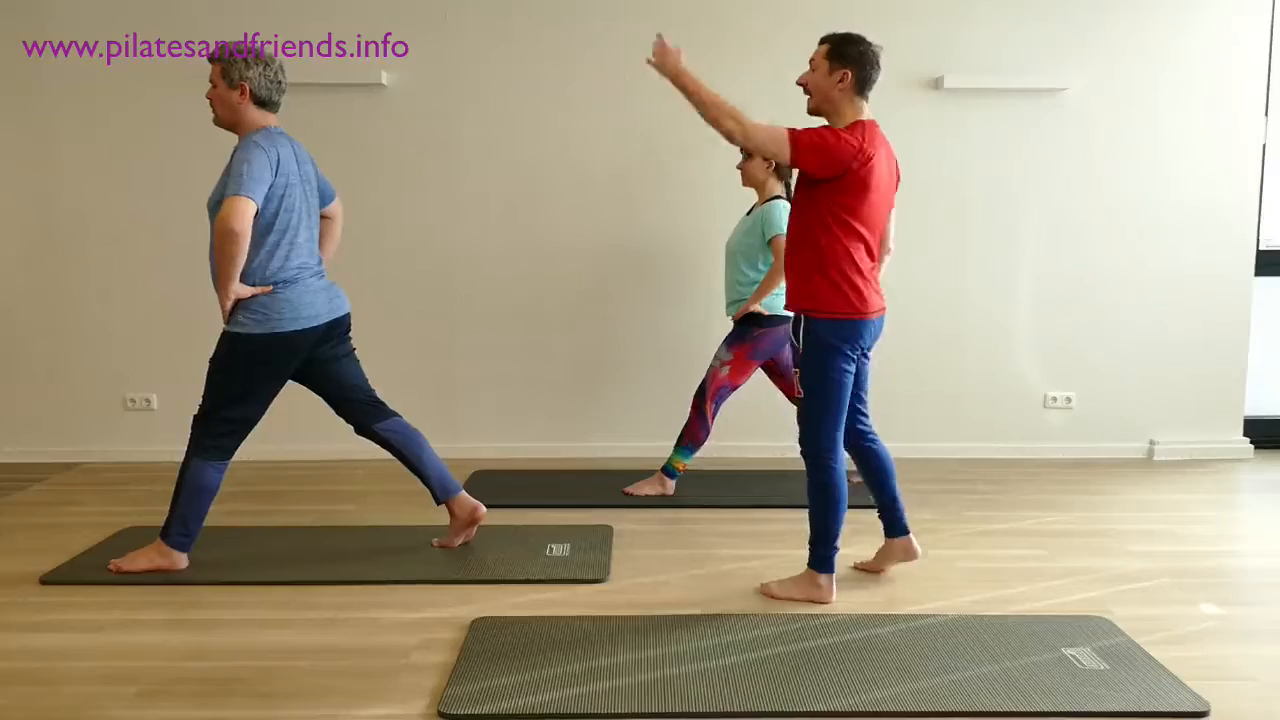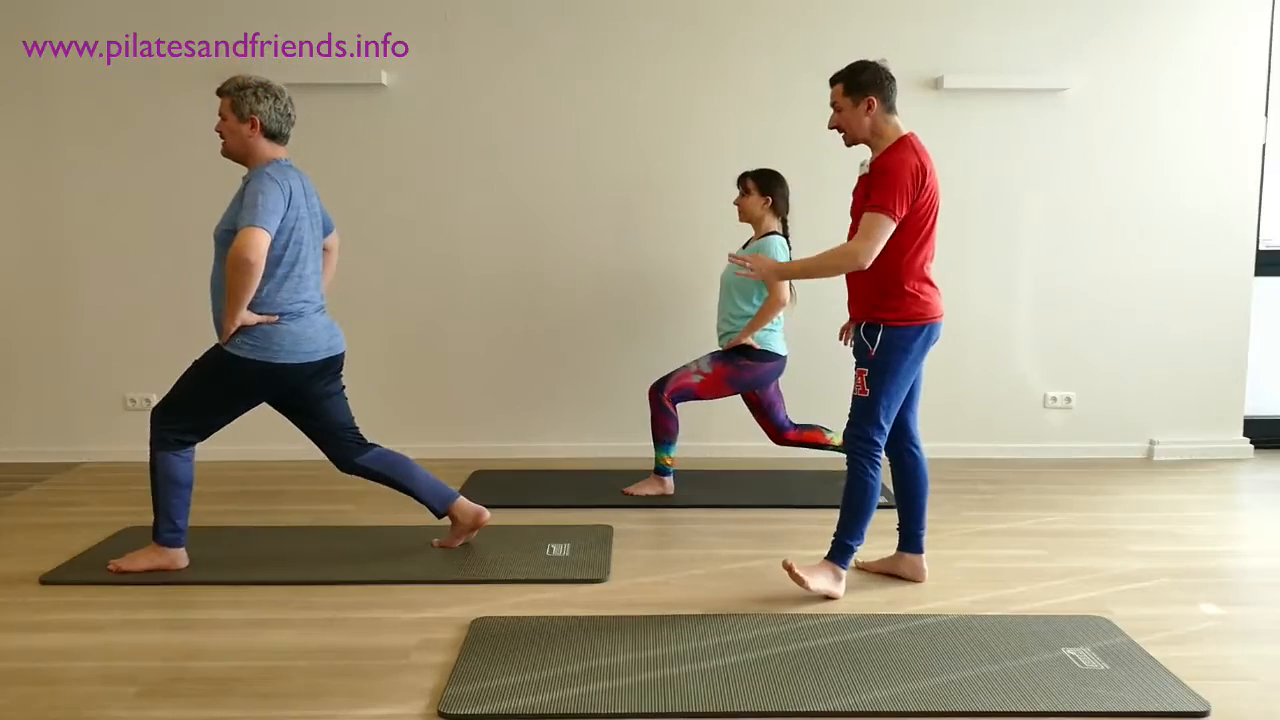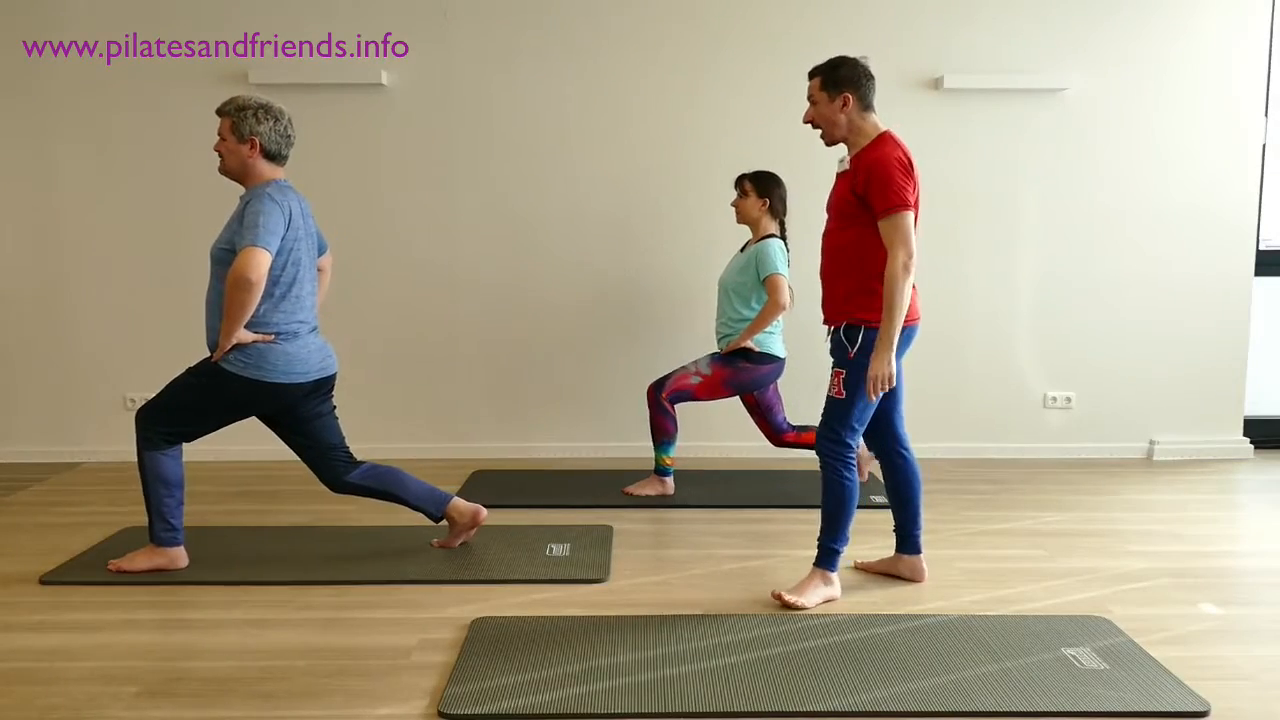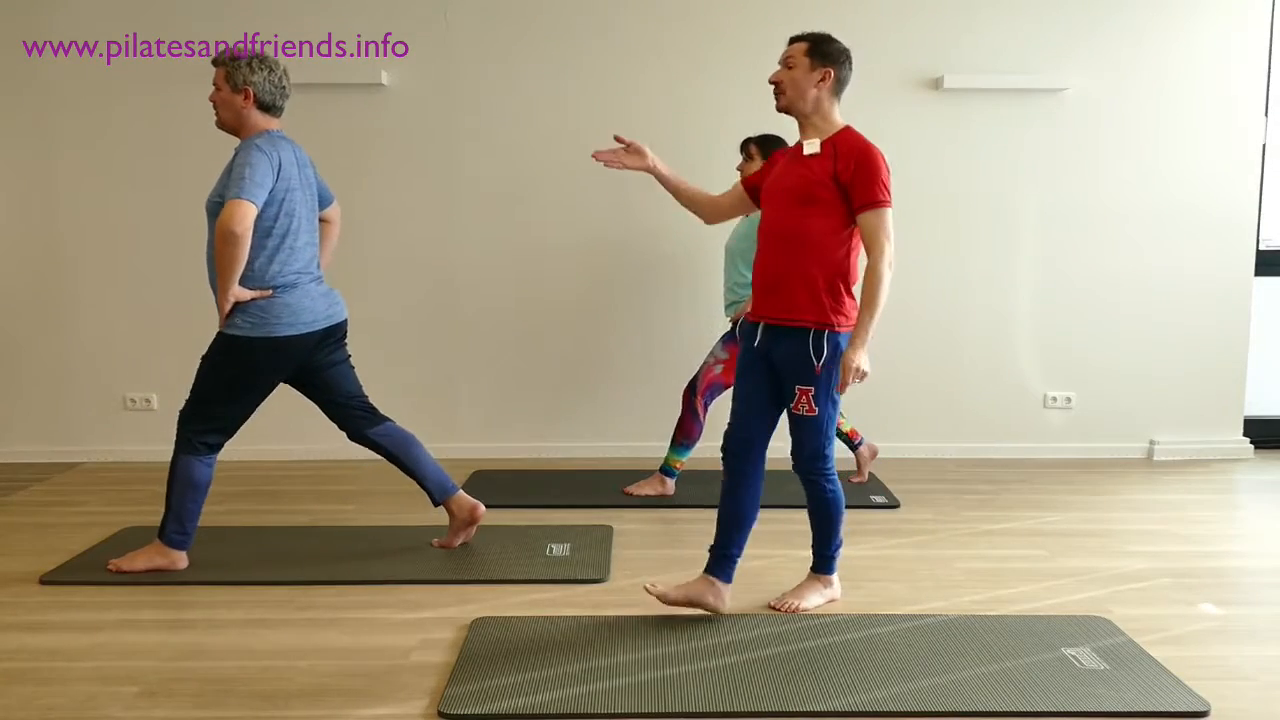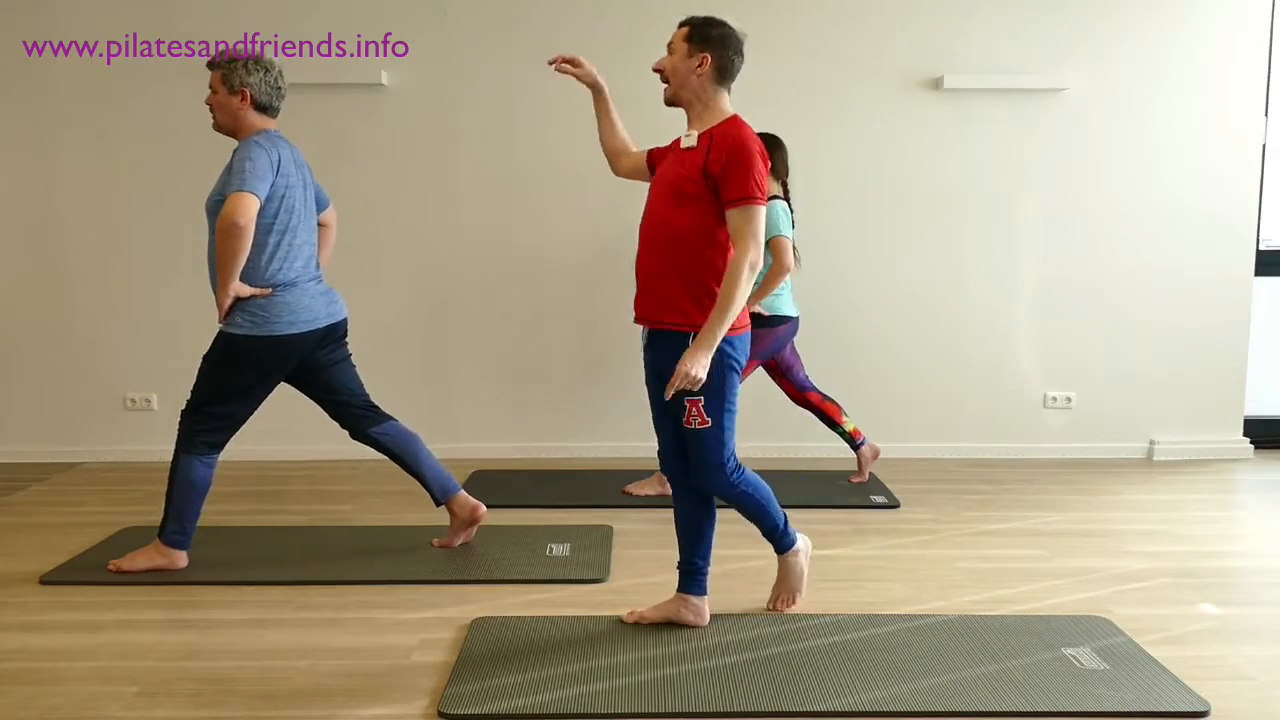
dt=1s
person 1, frame 1
left shoulder: (843, 147)
right shoulder: (875, 147)
left elbow: (741, 131)
left wrist: (678, 73)
left hip: (829, 320)
right hip: (860, 313)
left knee: (821, 445)
right knee: (856, 428)
left ankle: (819, 575)
right ankle: (899, 537)
person 1, frame 2
left shoulder: (900, 163)
right shoulder: (895, 158)
left elbow: (860, 254)
left wrist: (779, 271)
right wrist: (863, 313)
left hip: (896, 325)
right hip: (903, 321)
left knee: (864, 442)
right knee: (901, 439)
left ankle: (836, 566)
right ankle: (911, 554)
person 1, frame 3
left shoulder: (884, 160)
right shoulder: (863, 159)
left elbow: (902, 258)
left wrist: (885, 345)
left hip: (869, 329)
right hip: (863, 325)
left knee: (836, 443)
right knee: (888, 440)
left ankle: (825, 573)
right ankle: (910, 555)
person 1, frame 4
left shoulder: (858, 155)
right shoulder: (783, 161)
left elbow: (881, 256)
right elbow: (715, 209)
left wrist: (860, 342)
right wrist: (655, 169)
left hip: (818, 338)
right hip: (762, 331)
left knee: (811, 459)
right knee: (741, 451)
left ankle: (825, 575)
right ankle: (716, 580)
person 1, frame 5
left shoulder: (737, 145)
right shoulder: (684, 149)
left elbow: (749, 256)
right elbow: (623, 160)
left wrist: (703, 347)
right wrist: (597, 89)
left hip: (702, 341)
right hip: (662, 336)
left knee: (715, 470)
right knee: (681, 471)
left ankle: (789, 546)
right ankle: (691, 597)
person 2, frame 1
left shoulder: (256, 150)
right shoulder: (292, 149)
left elbow: (235, 221)
right elbow: (333, 212)
left wrist: (229, 287)
left hip: (271, 325)
right hip: (322, 315)
left knee: (214, 433)
right knee: (369, 413)
left ankle: (172, 548)
right ankle: (459, 502)
person 2, frame 2
left shoulder: (268, 181)
right shoulder: (296, 181)
left elbow: (248, 252)
right elbow: (330, 243)
left wrist: (233, 315)
left hip: (264, 351)
right hip: (316, 347)
left knee: (170, 426)
right knee: (351, 450)
left ankle: (168, 547)
right ankle: (460, 509)
person 2, frame 3
left shoulder: (267, 201)
right shoulder: (290, 201)
left elbow: (249, 271)
right elbow: (323, 263)
left wrist: (230, 333)
left hip: (258, 368)
right hip: (306, 366)
left knee: (155, 426)
right knee: (341, 470)
left ankle: (166, 547)
right ankle: (456, 509)
person 2, frame 4
left shoulder: (257, 152)
right shoulder: (293, 153)
left elbow: (234, 224)
right elbow: (330, 215)
left wrist: (228, 291)
left hip: (264, 329)
right hip: (319, 319)
left knee: (199, 431)
right knee: (362, 418)
left ankle: (170, 548)
right ankle: (456, 502)
person 2, frame 5
left shoulder: (256, 150)
right shoulder: (287, 153)
left elbow: (238, 217)
right elbow: (327, 219)
left wrist: (227, 286)
left hip: (265, 328)
right hip: (318, 319)
left knee: (200, 431)
right knee: (364, 418)
left ankle: (170, 547)
right ankle: (459, 502)
person 3, frame 1
left shoulder: (775, 209)
right shoulder: (760, 208)
left elbow: (787, 261)
left wrist: (753, 303)
left hip: (764, 323)
right hip: (769, 324)
left knee: (709, 395)
right knee: (802, 396)
left ankle: (665, 479)
person 3, frame 2
left shoulder: (771, 245)
right shoulder: (757, 243)
left elbow: (780, 297)
left wrist: (745, 335)
left hip: (755, 356)
right hip: (756, 357)
left knee: (662, 392)
right knee: (783, 431)
left ankle: (662, 479)
person 3, frame 3
left shoulder: (769, 248)
right shoulder: (753, 246)
left elbow: (780, 300)
left wrist: (743, 339)
left hip: (753, 358)
right hip: (754, 359)
left knee: (661, 393)
right knee: (782, 433)
left ankle: (663, 479)
person 3, frame 4
right shoulder: (757, 210)
left wrist: (750, 305)
right wrist: (749, 306)
left knee: (698, 392)
left ankle: (665, 478)
right ankle: (861, 447)
person 3, frame 5
left shoulder: (772, 208)
right shoulder: (768, 208)
left elbow: (785, 262)
left wrist: (752, 301)
left hip: (768, 322)
right hip: (773, 322)
right knee: (803, 391)
left ankle: (668, 477)
right ankle: (863, 448)
